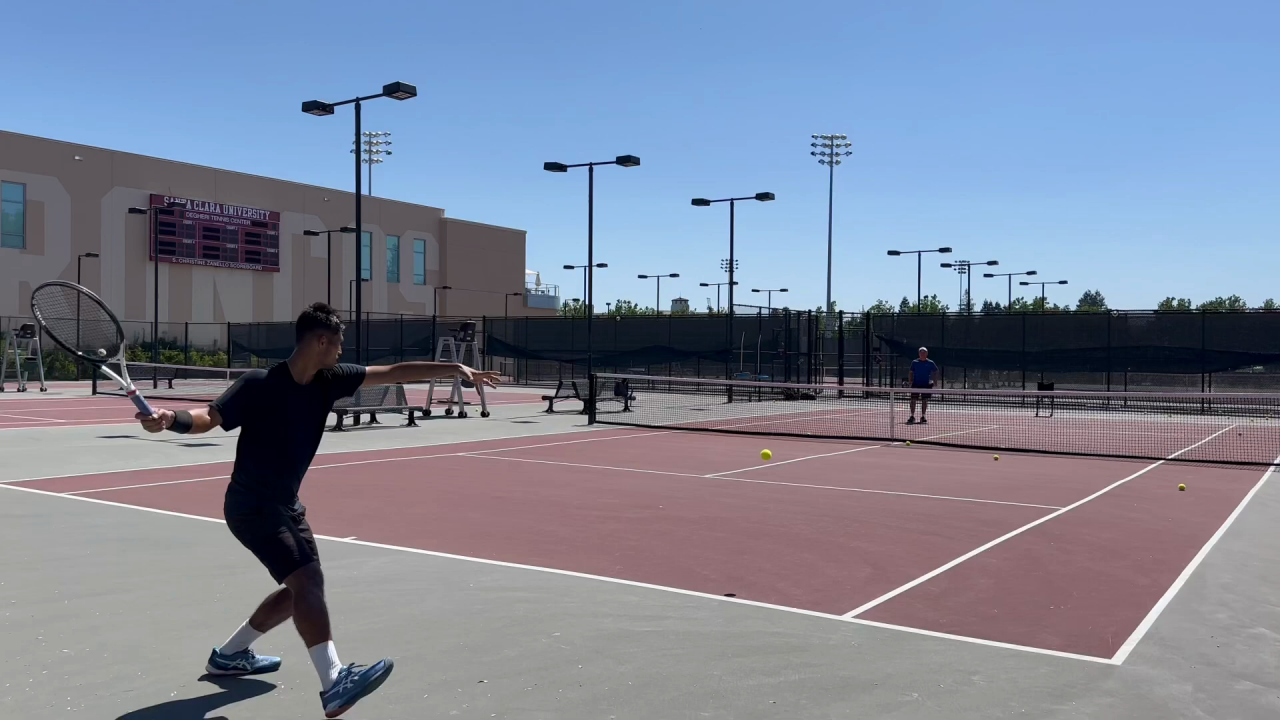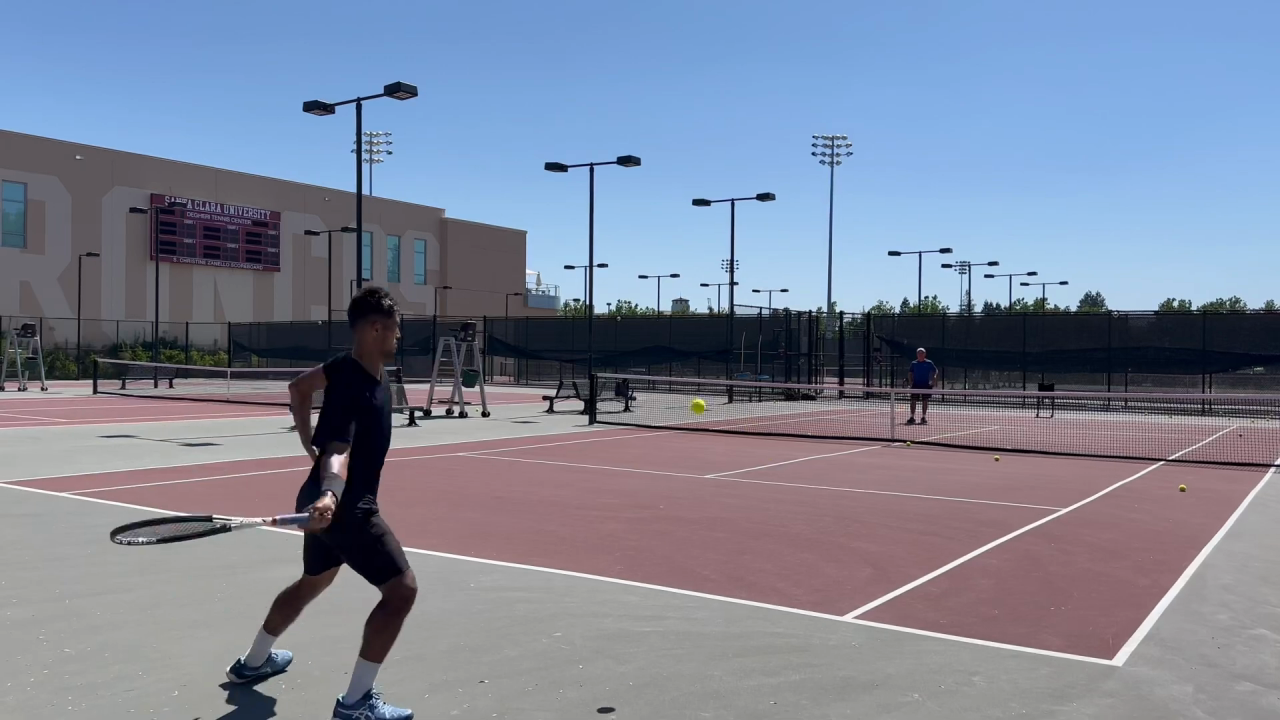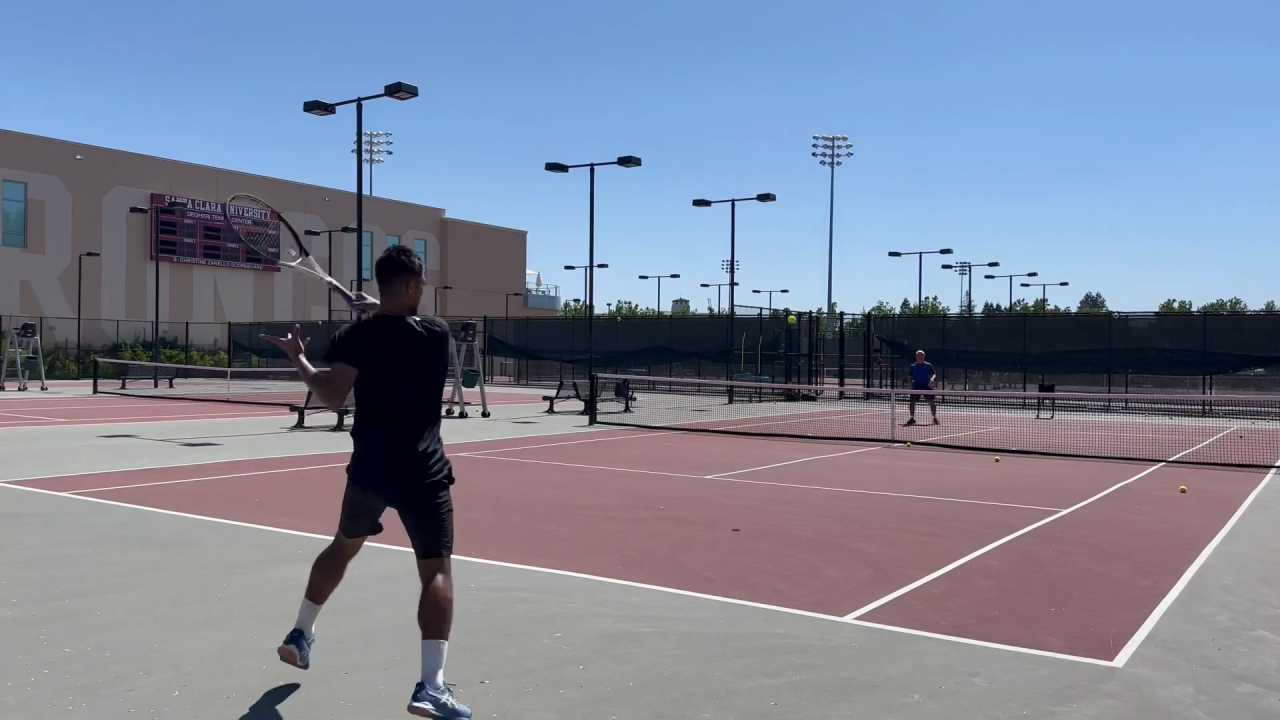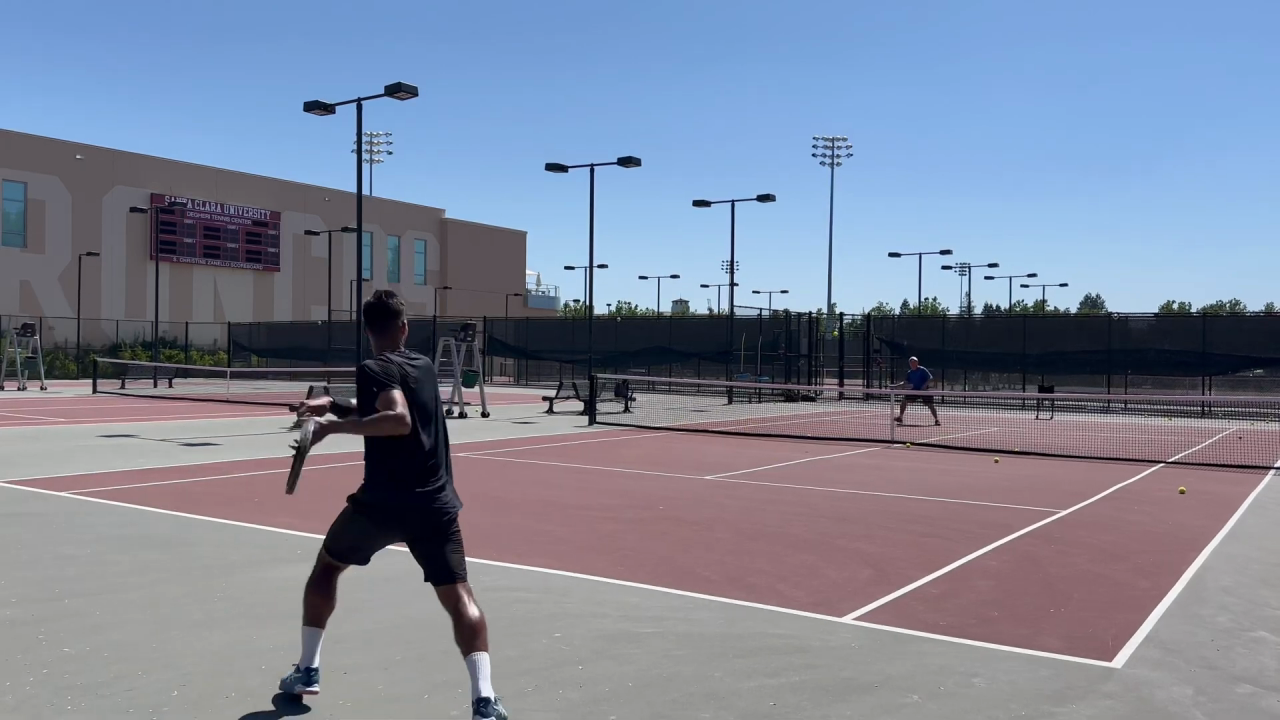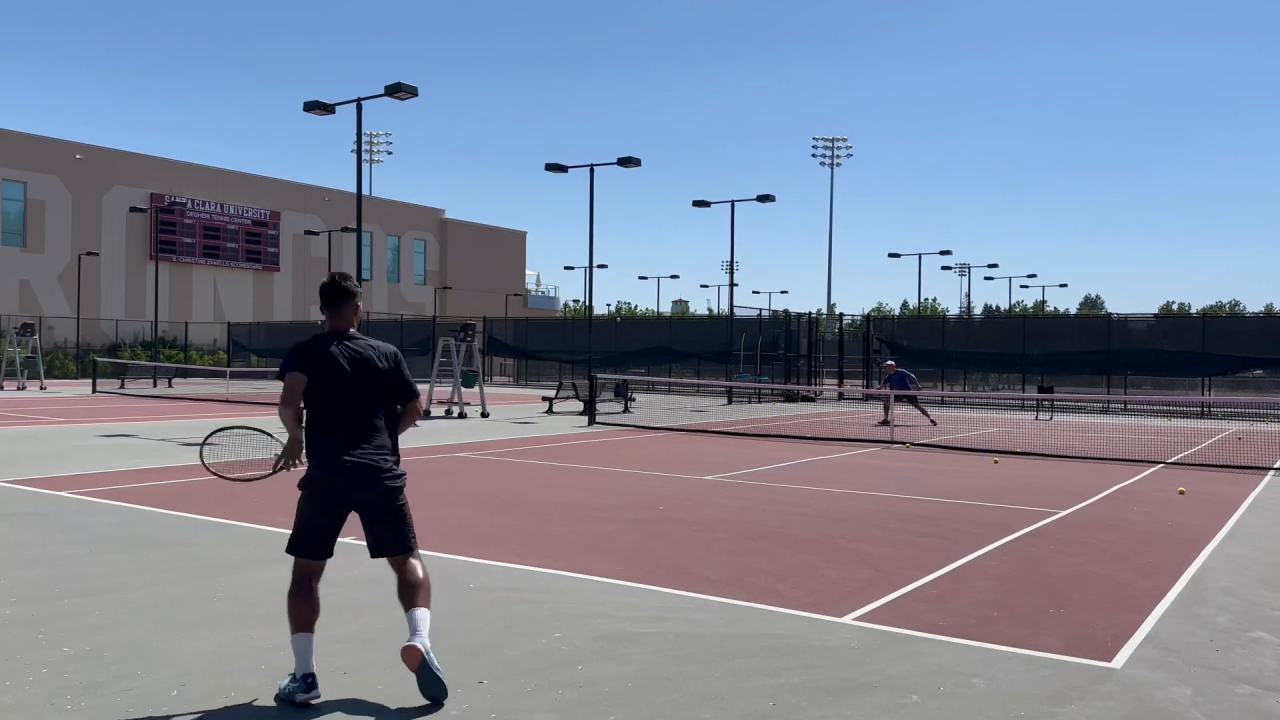
dt=0.3s
person 1, frame 1
left shoulder: (330, 379)
right shoulder: (258, 384)
left elbow: (392, 372)
right elbow: (207, 417)
left wrist: (455, 369)
right wrist: (169, 418)
left hip: (283, 505)
right hip: (252, 507)
left knee: (298, 589)
right knee: (307, 577)
left ankle: (229, 653)
right ankle: (336, 684)
person 1, frame 2
left shoulder: (351, 367)
right shoulder: (353, 390)
left elbow: (298, 388)
right elbow: (338, 455)
left wrist: (308, 438)
right wrist: (330, 495)
left hip: (329, 504)
right hip: (345, 510)
left knee: (314, 581)
right knee: (401, 589)
left ankle: (254, 661)
person 1, frame 3
left shoulder: (357, 335)
right shoulder: (437, 332)
left elbow: (331, 394)
left wrist: (297, 358)
left hip: (369, 472)
right hip: (425, 475)
left knee: (342, 547)
right knee: (436, 572)
left ankle: (300, 638)
person 1, frame 4
left shoulder: (376, 371)
right shoulder: (423, 367)
left elbow: (398, 420)
left wrist: (337, 425)
right wrist: (335, 405)
left hip: (382, 503)
right hip: (436, 505)
left knee: (326, 568)
right knee: (459, 597)
left ankle: (306, 670)
person 1, frame 5
left shoulder: (307, 351)
right shoulder: (386, 353)
left elbow: (290, 403)
right elbow: (413, 411)
left wrist: (295, 442)
left hip: (326, 477)
right hip: (381, 476)
left knee: (306, 573)
right knee: (408, 566)
left ankle: (305, 676)
right ankle: (418, 644)
